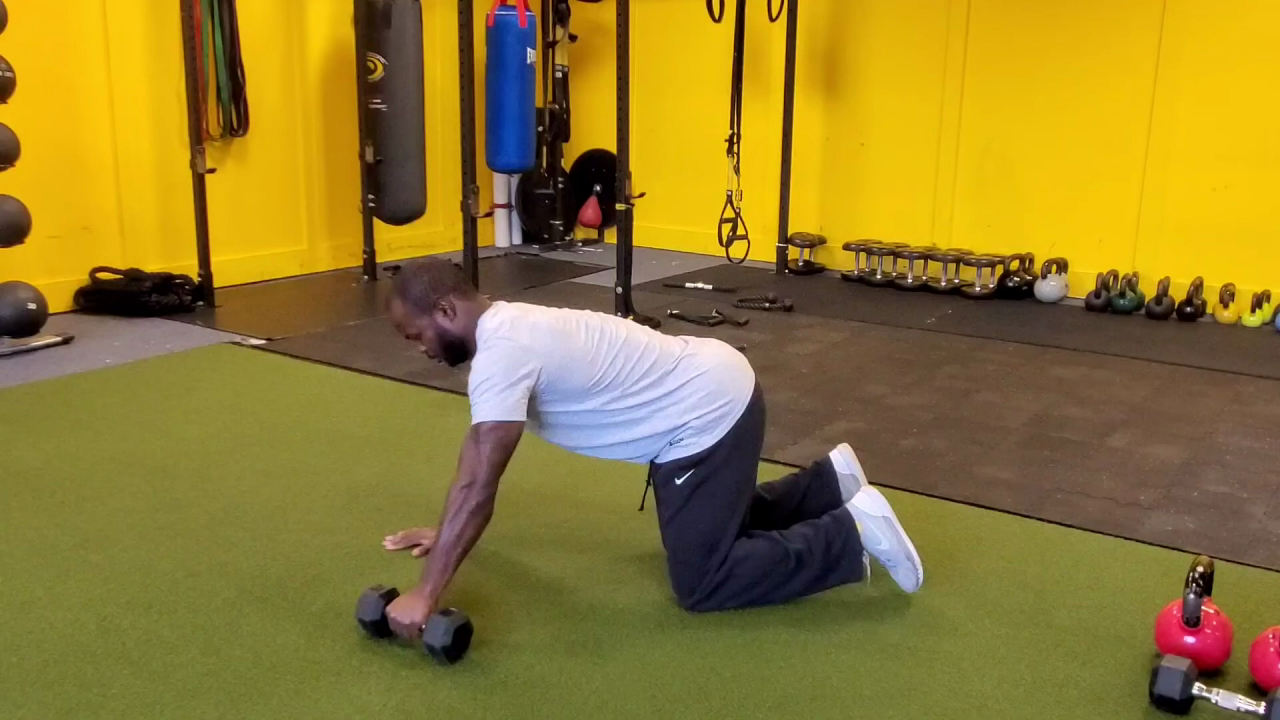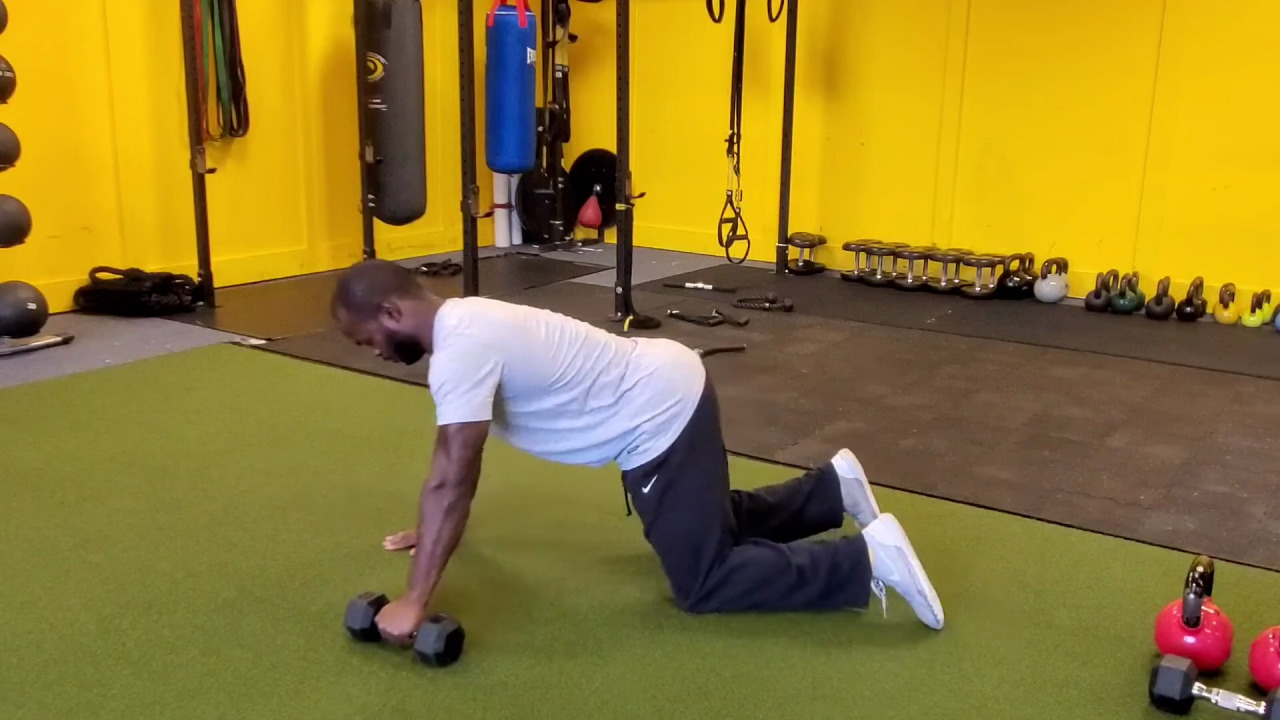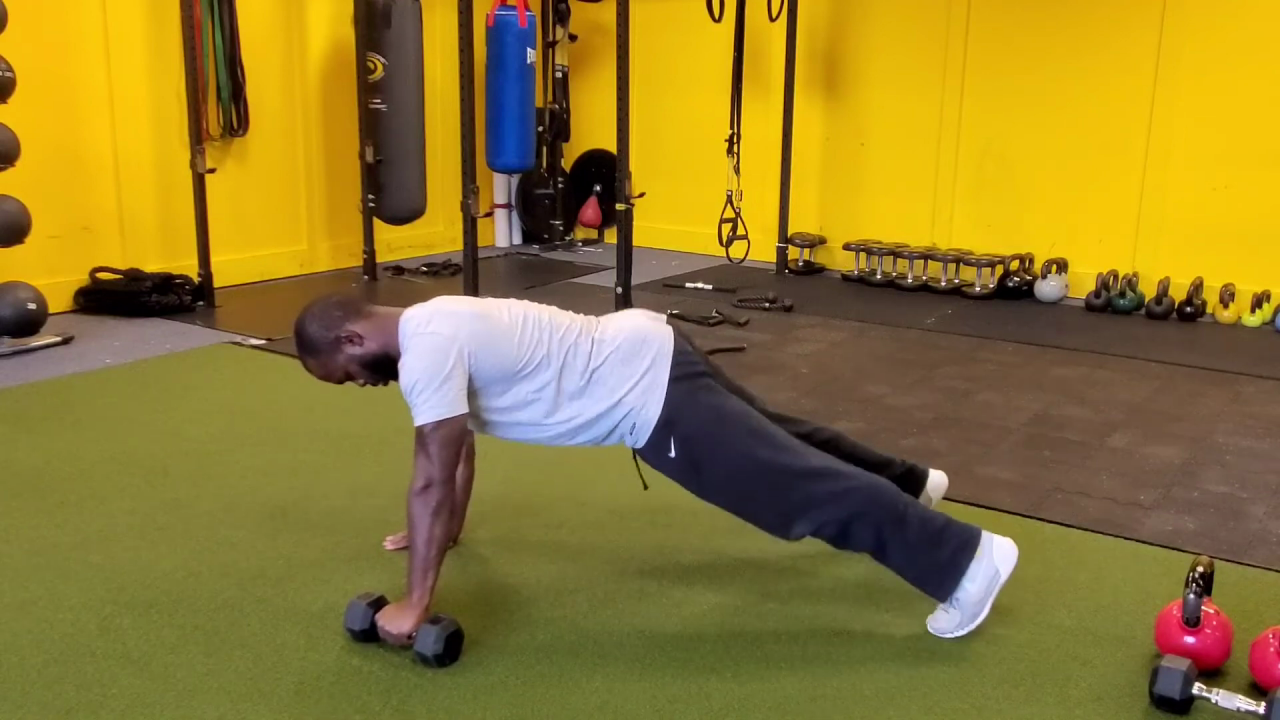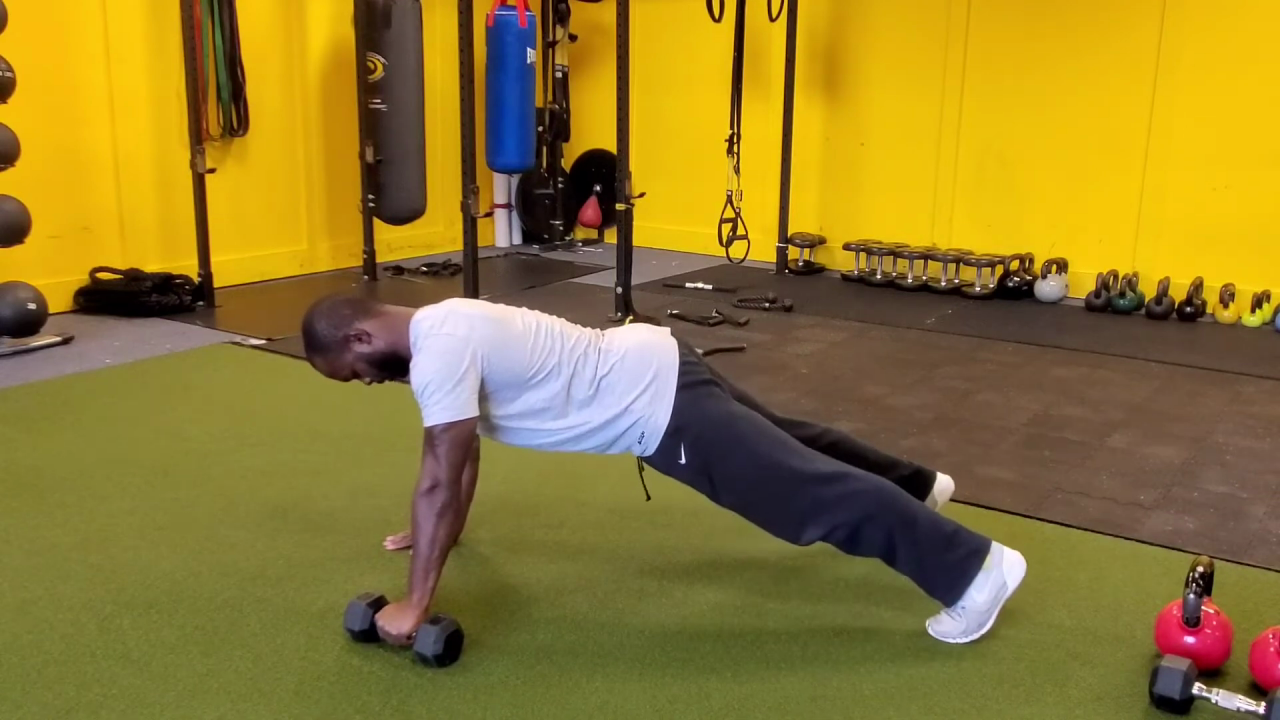
dt=0.7s
person 1, frame 1
left shoulder: (503, 352)
right shoulder: (504, 326)
left elbow: (479, 484)
right elbow: (479, 449)
left wrist: (426, 594)
right wrist: (445, 531)
left hip: (710, 413)
right hip: (709, 388)
left knee: (701, 584)
right knee: (713, 523)
left ankle: (854, 532)
right ankle: (831, 483)
person 1, frame 2
left shoulder: (460, 349)
right shoulder: (463, 322)
left elbow: (449, 481)
right elbow: (464, 458)
left wrist: (413, 602)
right wrist: (435, 531)
left hip: (660, 417)
right hip: (668, 388)
left knee: (703, 582)
right knee: (709, 528)
left ankle: (866, 558)
right ankle: (830, 488)
person 1, frame 3
left shoulder: (424, 350)
right shoulder: (434, 327)
left elbow: (433, 475)
right elbow: (460, 448)
left wrist: (416, 601)
right wrist: (444, 530)
left hip: (649, 392)
right hip: (645, 355)
left knee: (797, 484)
right knee: (781, 448)
left ankle: (968, 558)
right ankle: (912, 486)
person 1, frame 4
left shoulder: (438, 350)
right shoulder: (443, 328)
left elbow: (440, 476)
right elbow: (464, 453)
left wrist: (415, 602)
right wrist: (439, 529)
left hip: (657, 405)
right hip: (654, 371)
left knee: (804, 492)
right knee: (789, 452)
left ankle: (976, 569)
right ankle: (917, 488)
